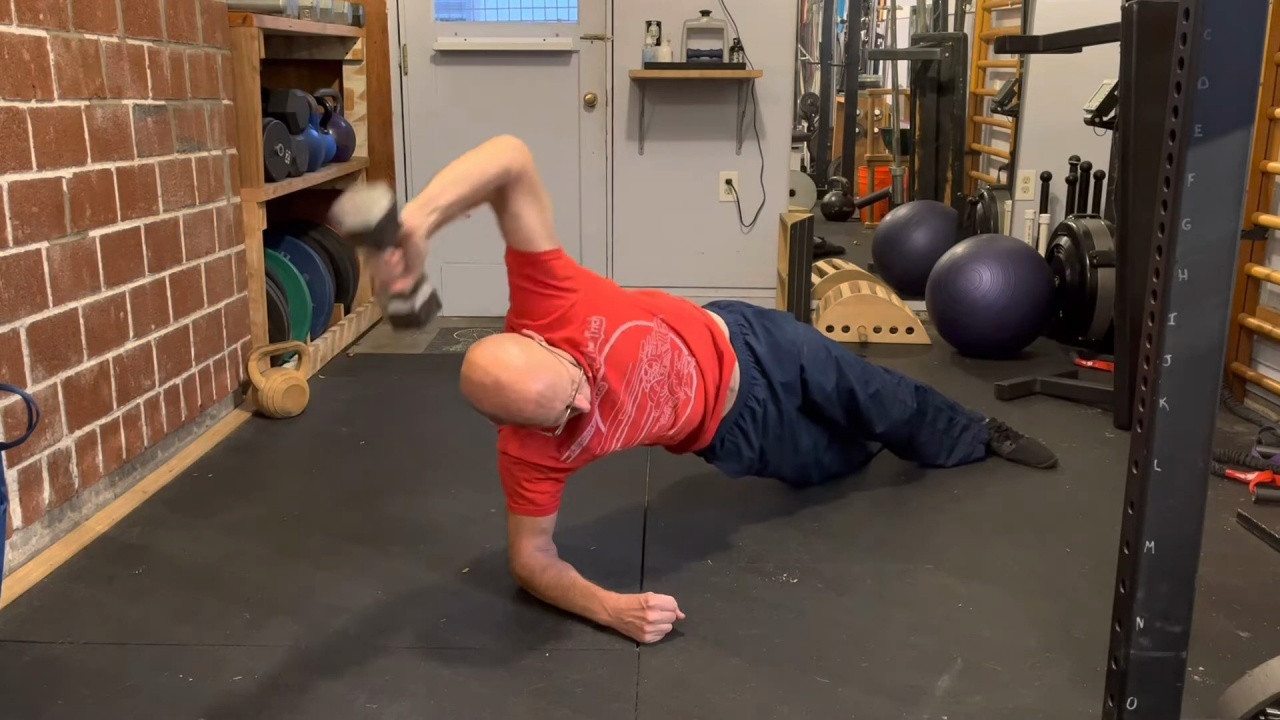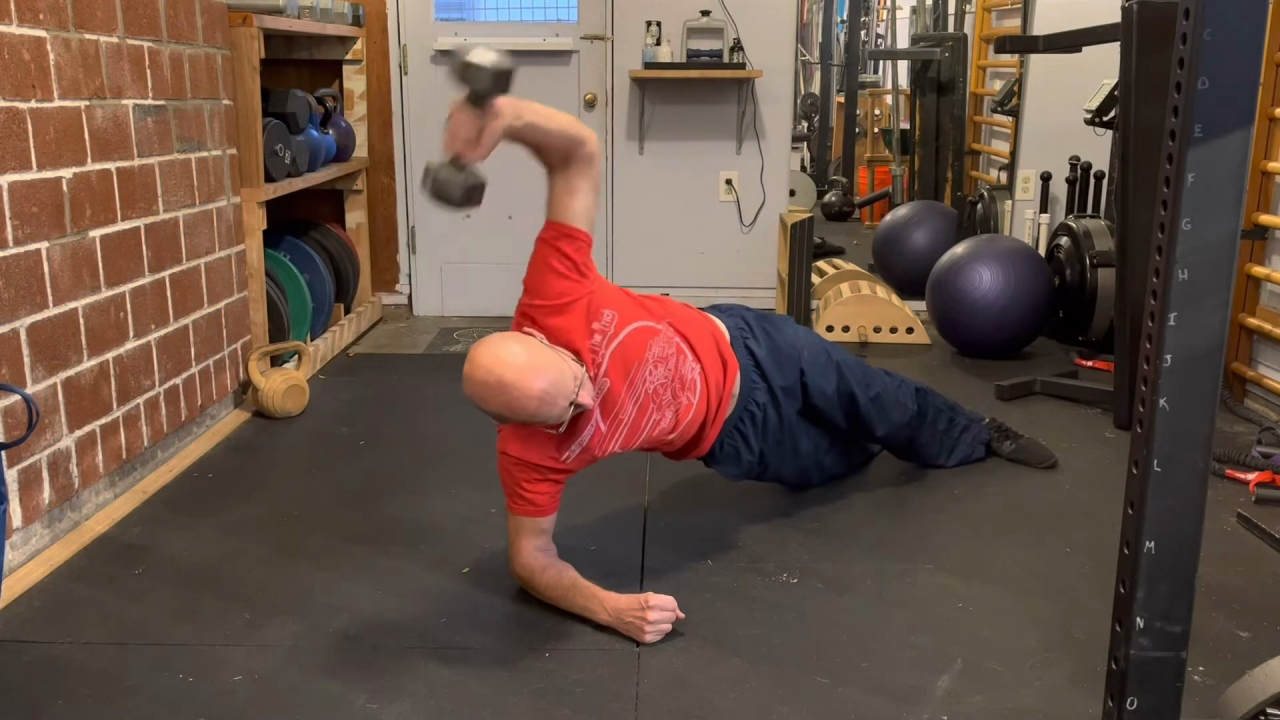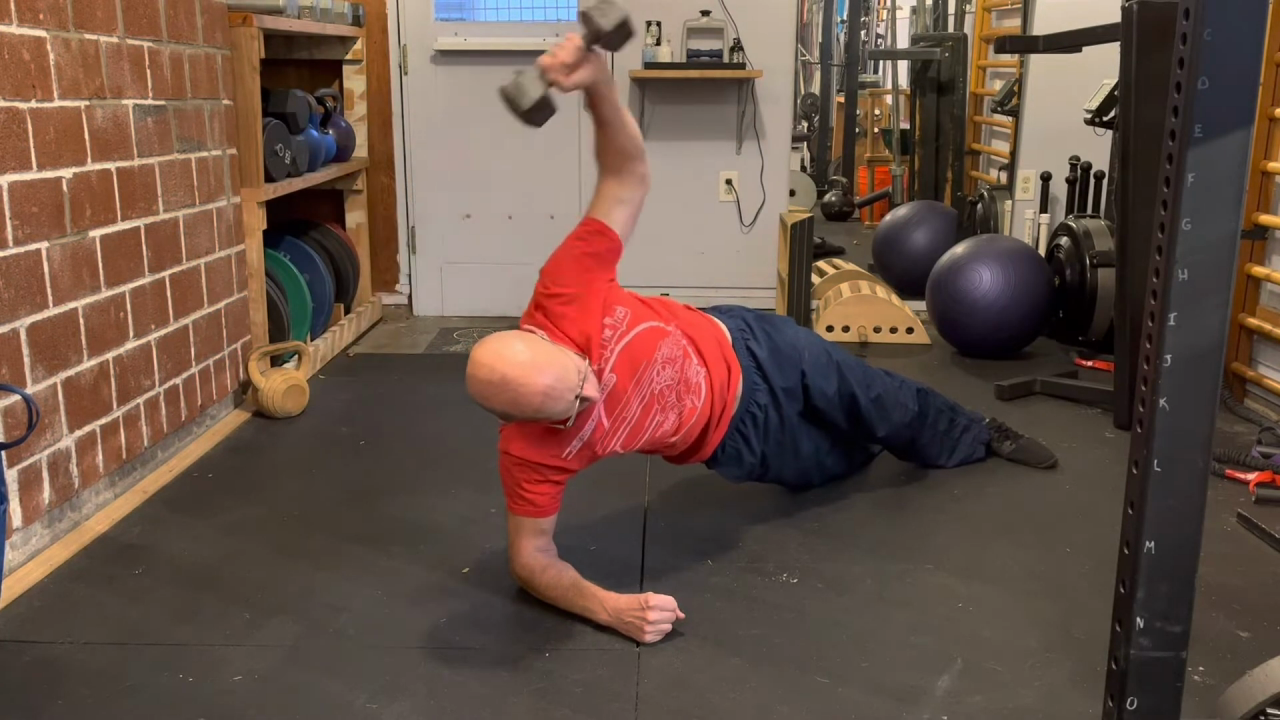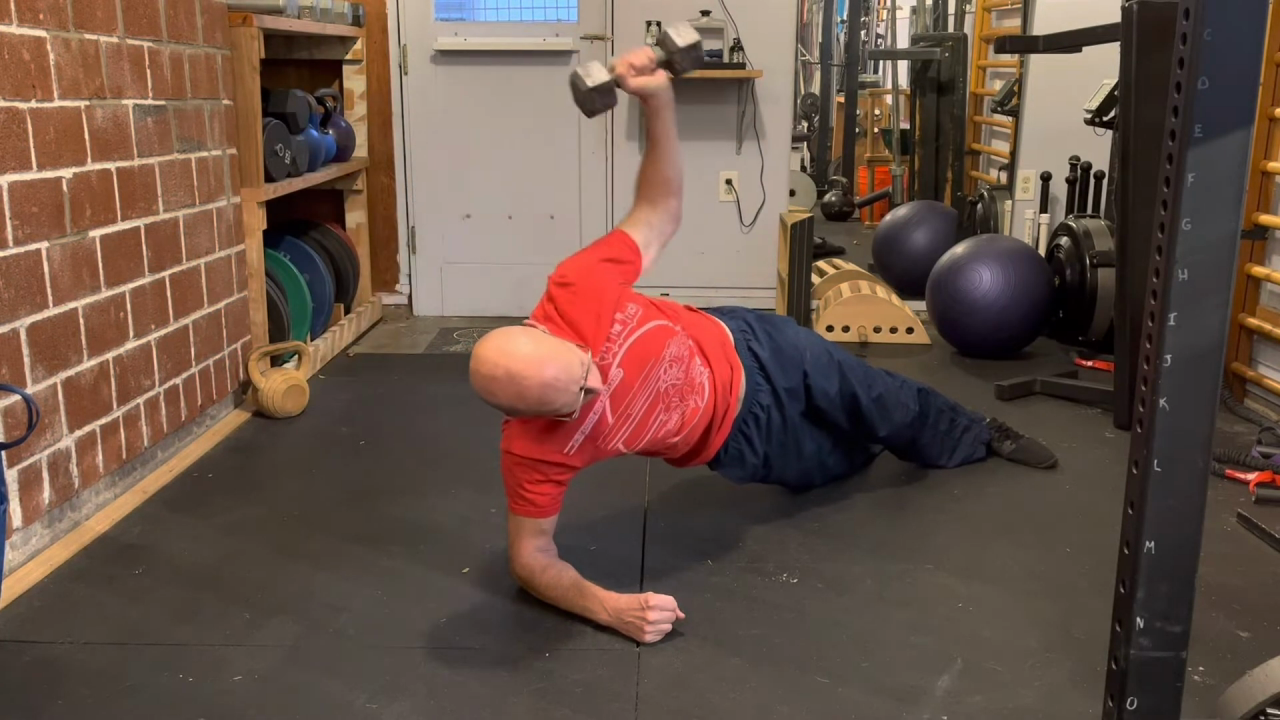
dt=0.2s
person 1, frame 1
left shoulder: (547, 309)
right shoulder: (528, 449)
left elbow: (513, 161)
right elbow: (531, 559)
left wrist: (416, 217)
right wrist: (610, 609)
left hip: (741, 346)
right hip: (729, 434)
left knee: (886, 405)
right knee: (837, 461)
left ankle: (979, 435)
right ankle: (947, 448)
person 1, frame 2
left shoulder: (553, 307)
right shoulder: (528, 451)
left elbow: (579, 155)
right elbow: (531, 560)
left wrist: (505, 118)
right wrist: (610, 608)
left hip: (741, 350)
right hip: (730, 441)
left knee: (889, 409)
right knee: (835, 463)
left ankle: (981, 437)
person 1, frame 3
left shoulder: (563, 303)
right shoulder: (531, 451)
left elbow: (628, 176)
right elbow: (531, 557)
left wrist: (599, 83)
right wrist: (609, 608)
left hip: (745, 350)
right hip: (735, 440)
left knee: (893, 411)
right knee: (840, 461)
left ankle: (982, 436)
person 1, frame 4
left shoulder: (575, 295)
right shoulder: (534, 448)
left elbow: (659, 214)
right elbow: (531, 557)
left wrist: (657, 101)
right wrist: (608, 607)
left hip: (749, 350)
right hip: (738, 442)
left knee: (895, 409)
right knee: (842, 460)
left ankle: (981, 434)
